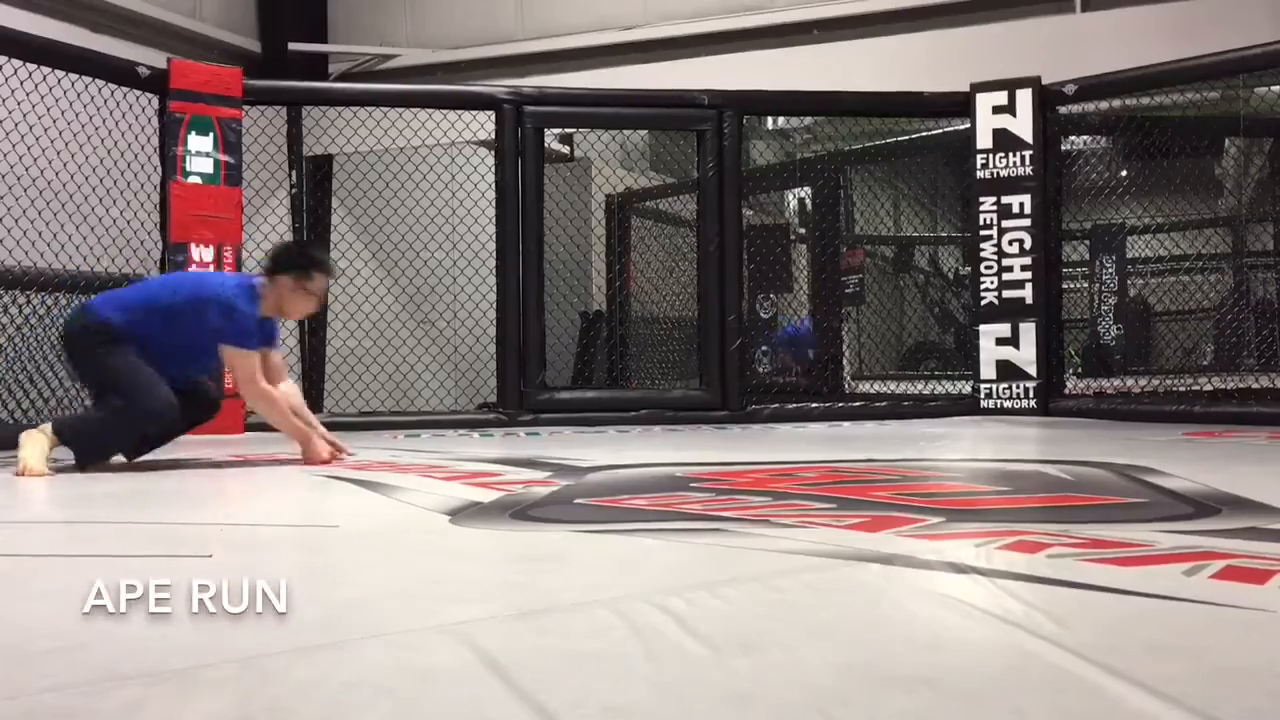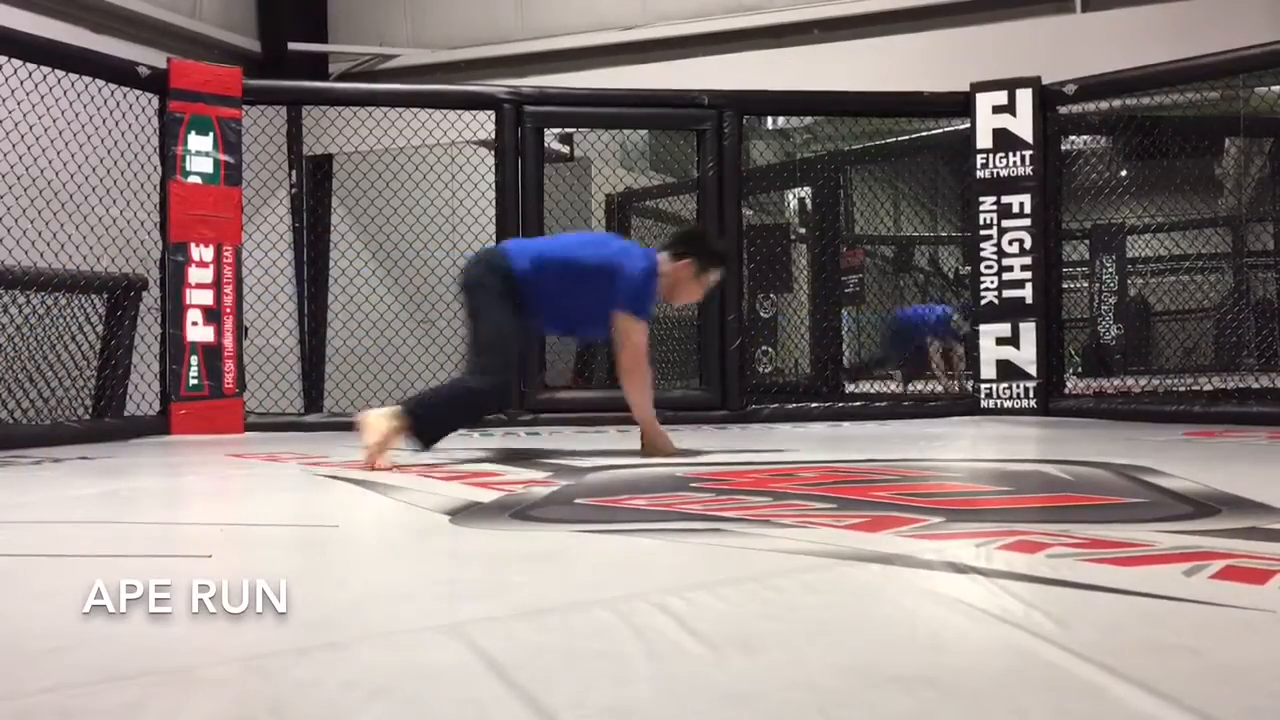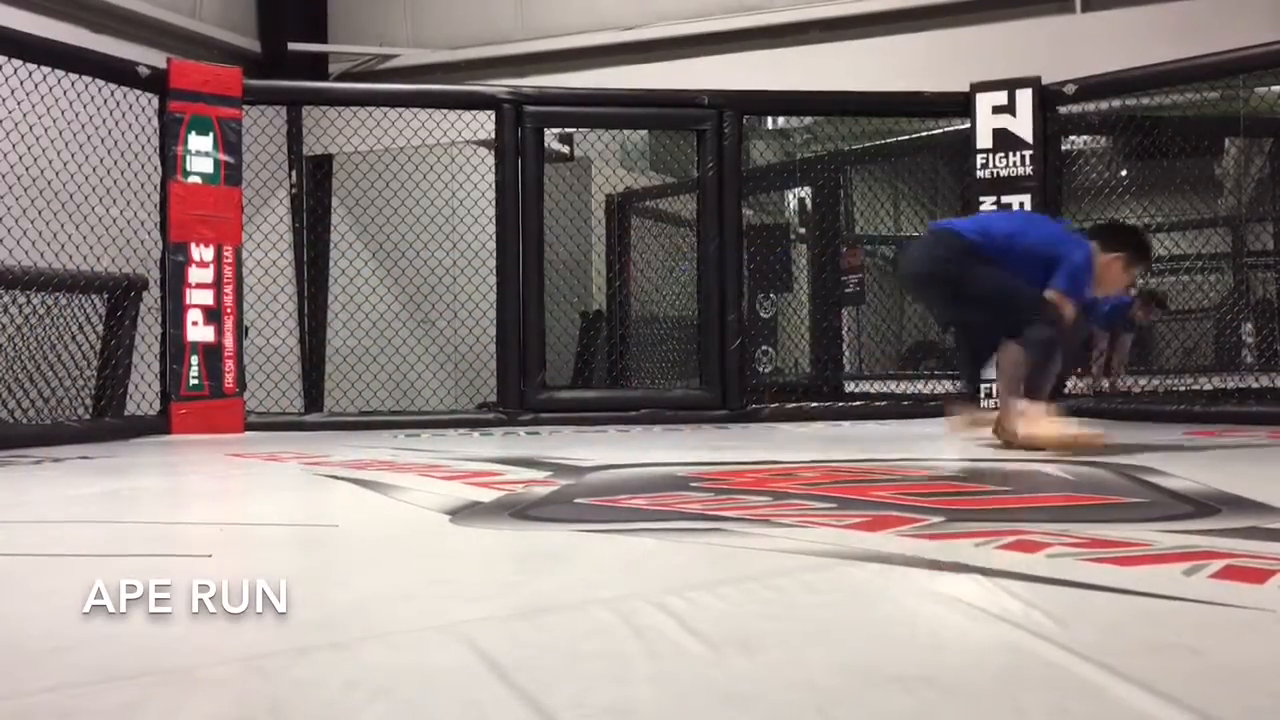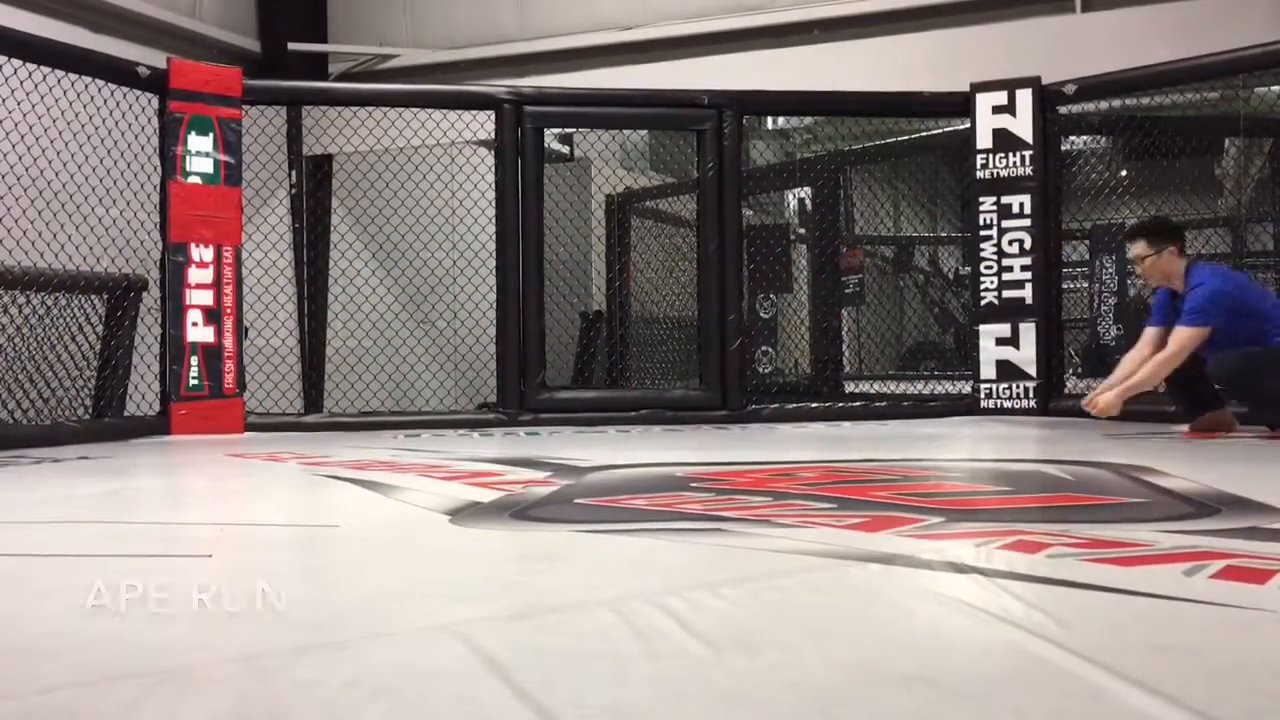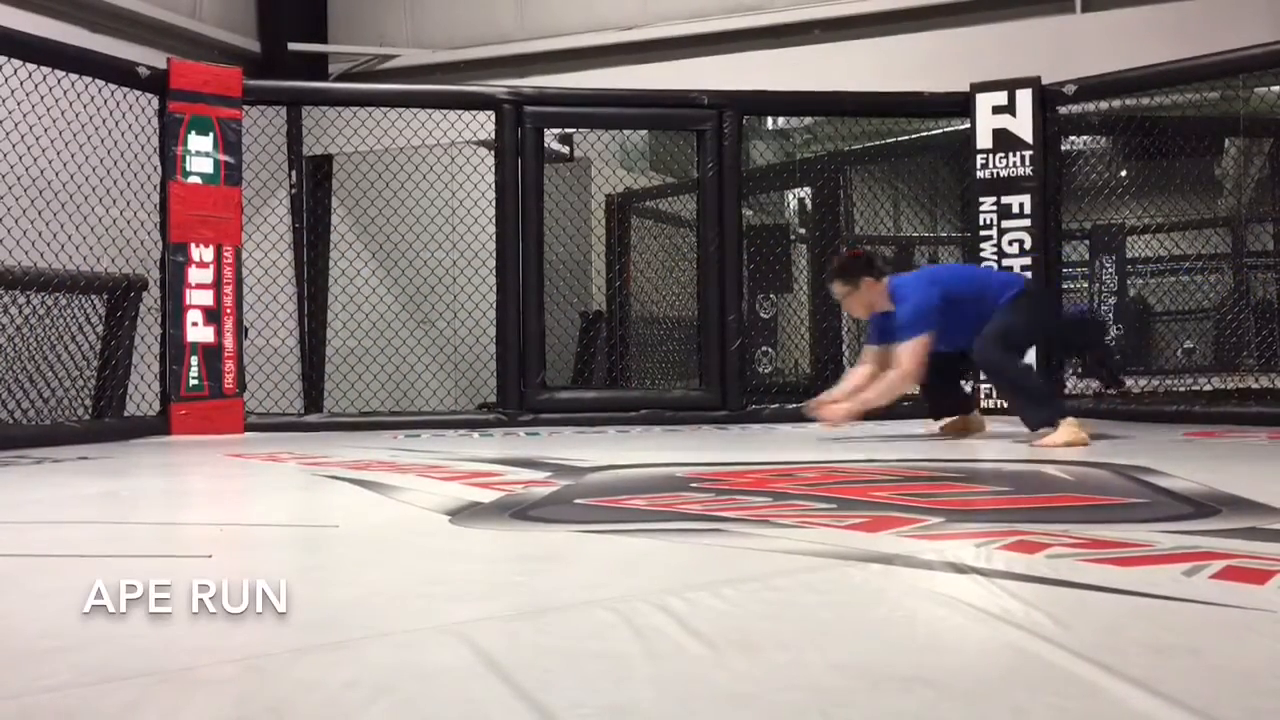
dt=1s
person 1, frame 1
left shoulder: (261, 313)
right shoulder: (233, 304)
left elbow: (280, 383)
right elbow: (254, 390)
left wrist: (317, 431)
right wrist: (307, 440)
right hip: (99, 334)
left knee: (202, 402)
right knee: (156, 406)
left ankle: (103, 443)
right ankle: (46, 437)
person 1, frame 2
left shoulder: (637, 271)
right shoulder: (637, 273)
left elbow: (629, 364)
right elbow: (633, 364)
left wrist: (649, 429)
right wrist: (652, 431)
left hip: (501, 282)
right hip: (495, 283)
left knee: (497, 373)
right knee: (495, 379)
right ankle: (393, 420)
person 1, frame 3
left shoulder: (1051, 246)
right shoulder: (1077, 257)
left elbow: (1013, 331)
left wrist: (1008, 408)
right wrist: (1020, 410)
left hip: (922, 260)
right hip: (946, 260)
left knee: (984, 332)
right knee: (1047, 327)
right ankle: (1031, 414)
person 1, frame 4
left shoulder: (1209, 289)
left elbow: (1173, 355)
right elbow: (1143, 350)
left wrist: (1120, 394)
left knee: (1214, 366)
right ankle: (1215, 415)
person 1, frame 5
left shoulder: (915, 301)
right shoulder: (880, 309)
left elbow: (908, 375)
right elbow: (868, 367)
left wrist: (851, 407)
right wrist: (835, 400)
left hip: (1019, 303)
right hip: (984, 316)
left knee: (987, 353)
right knee: (936, 369)
left ankle: (1064, 425)
right ankle: (965, 417)
